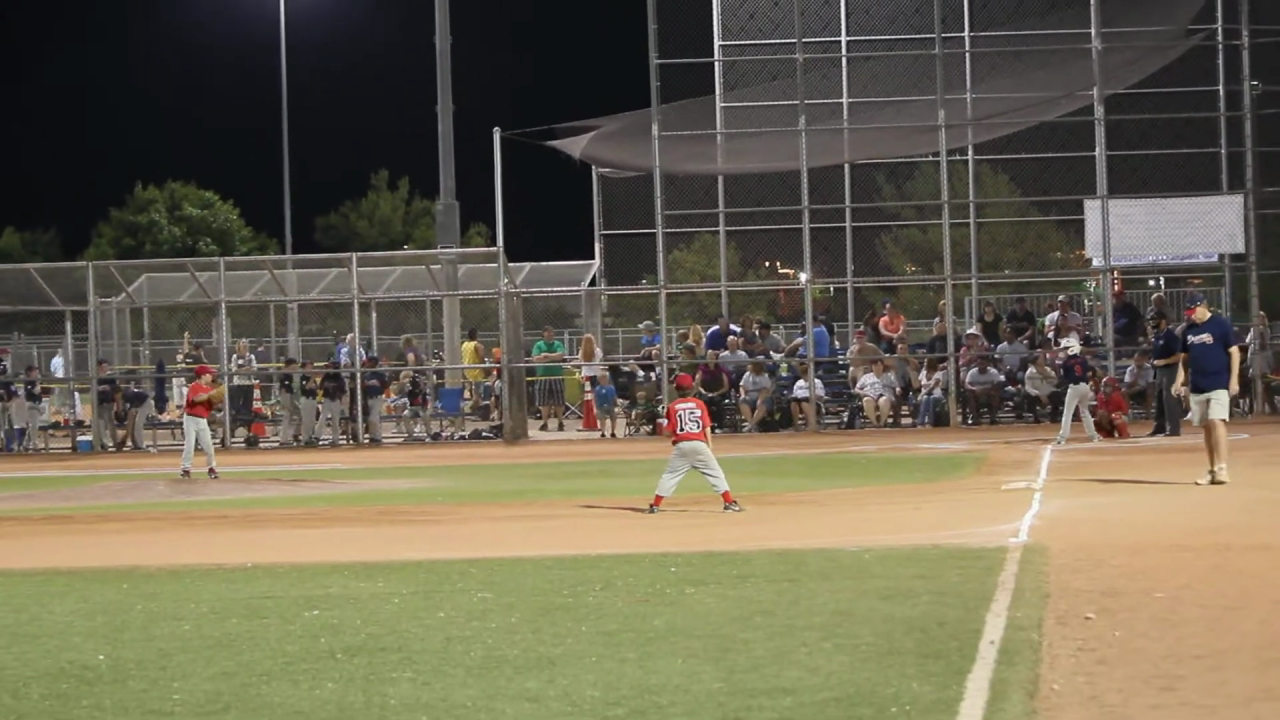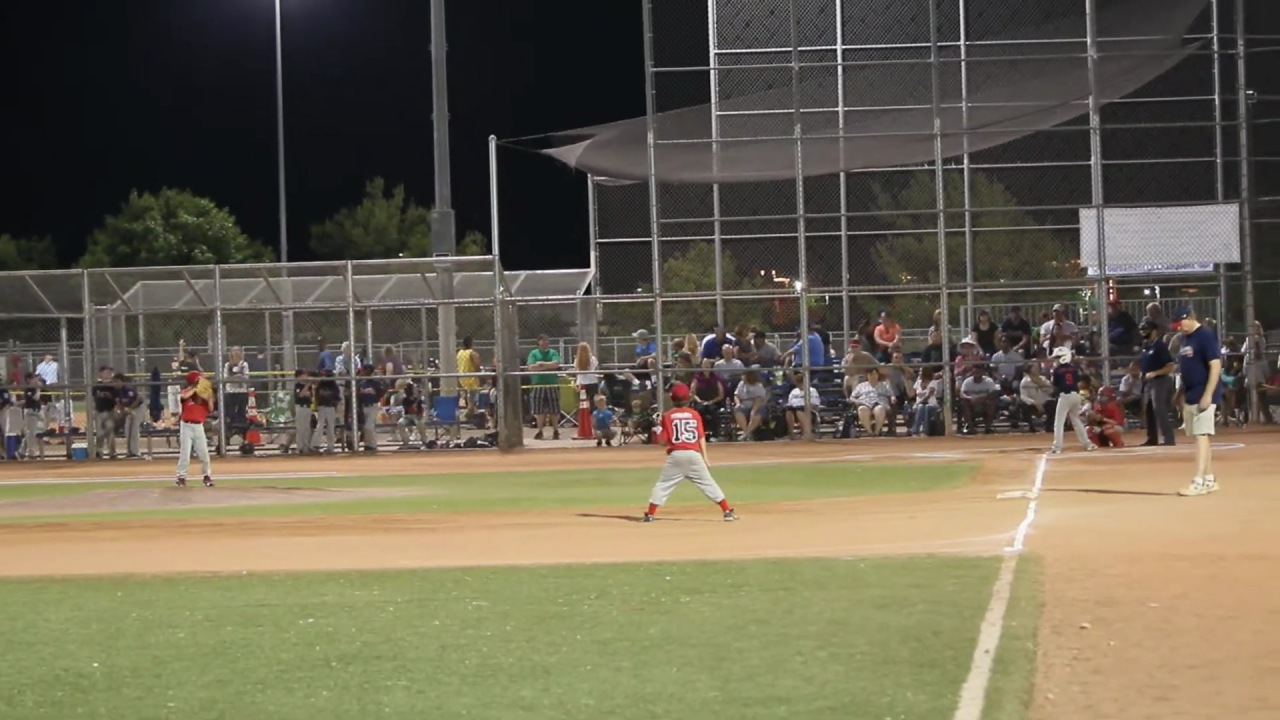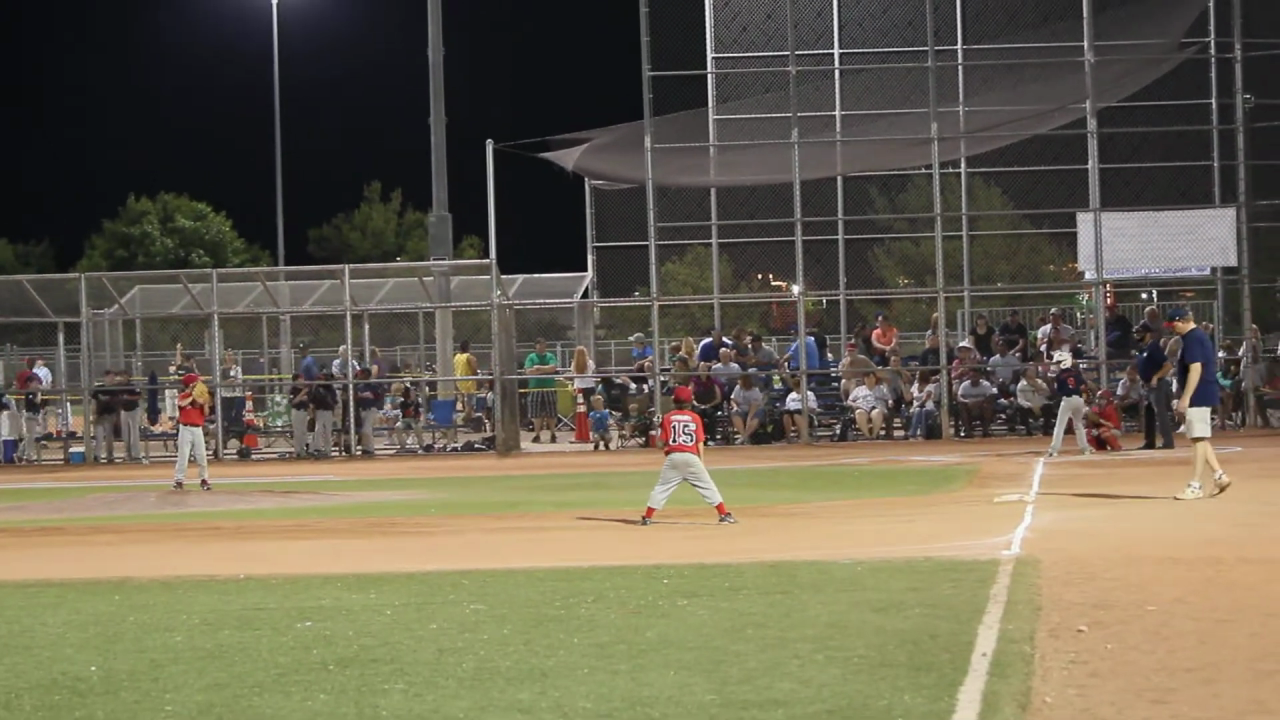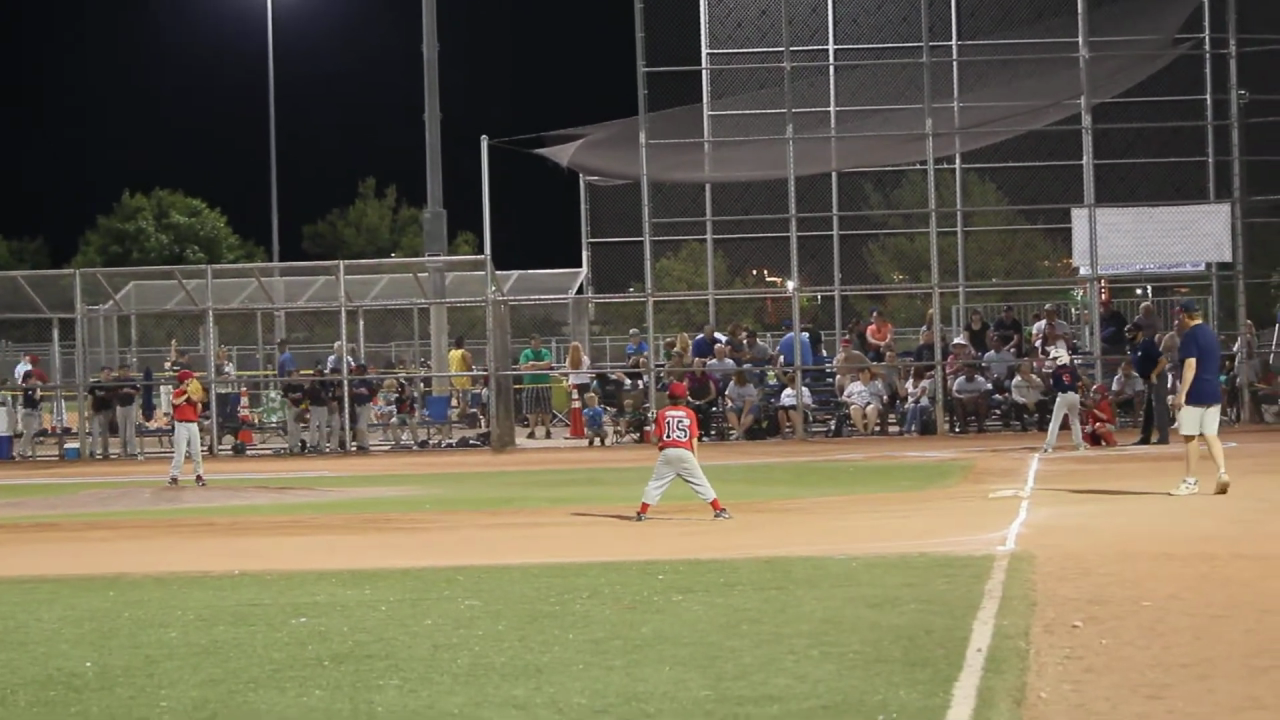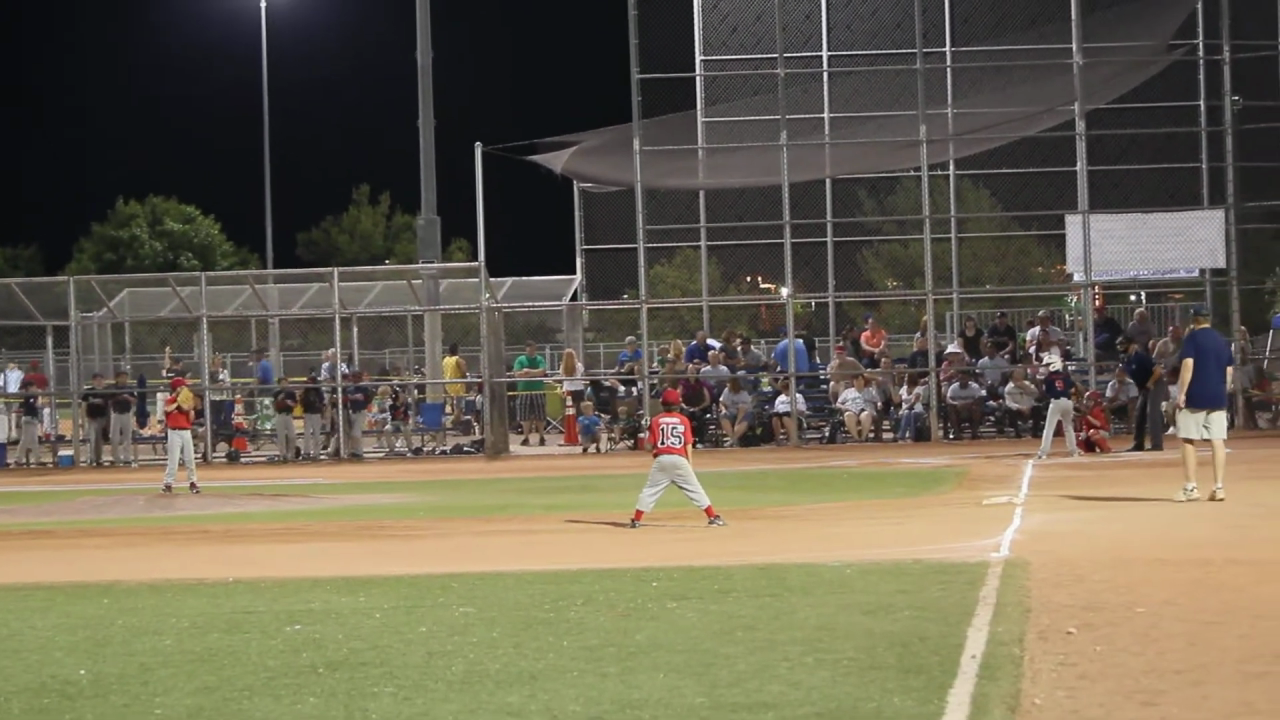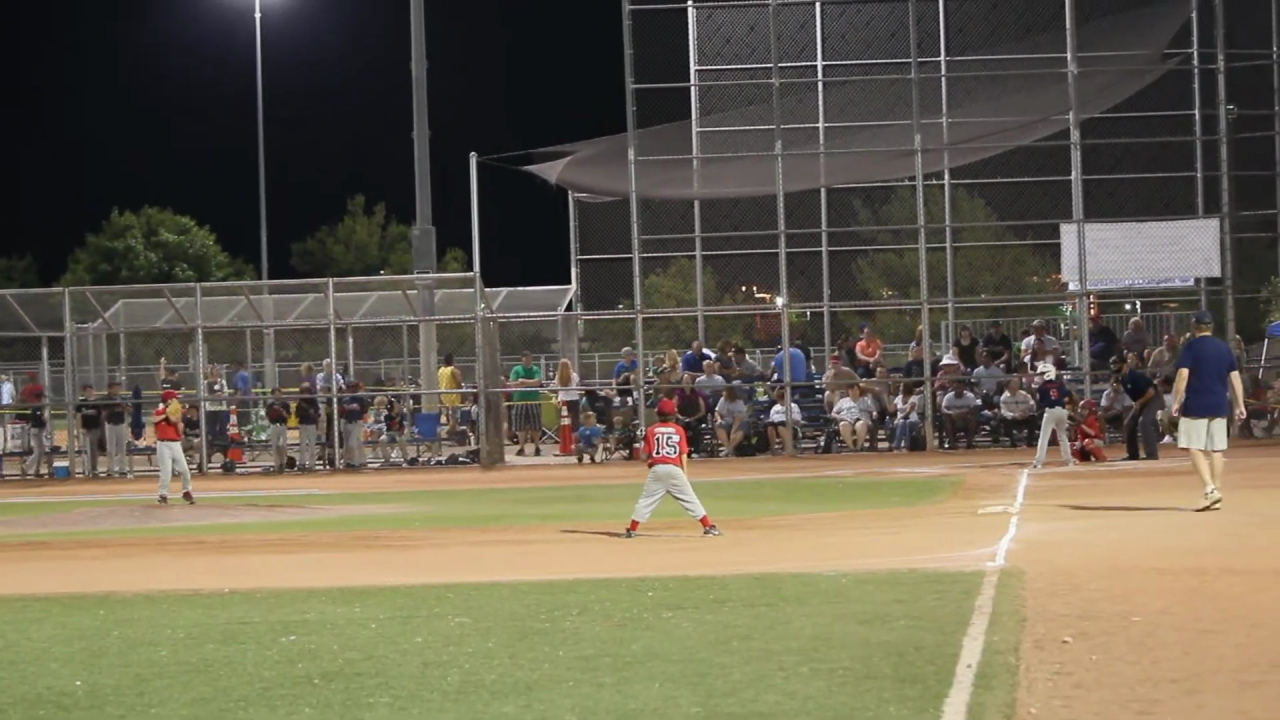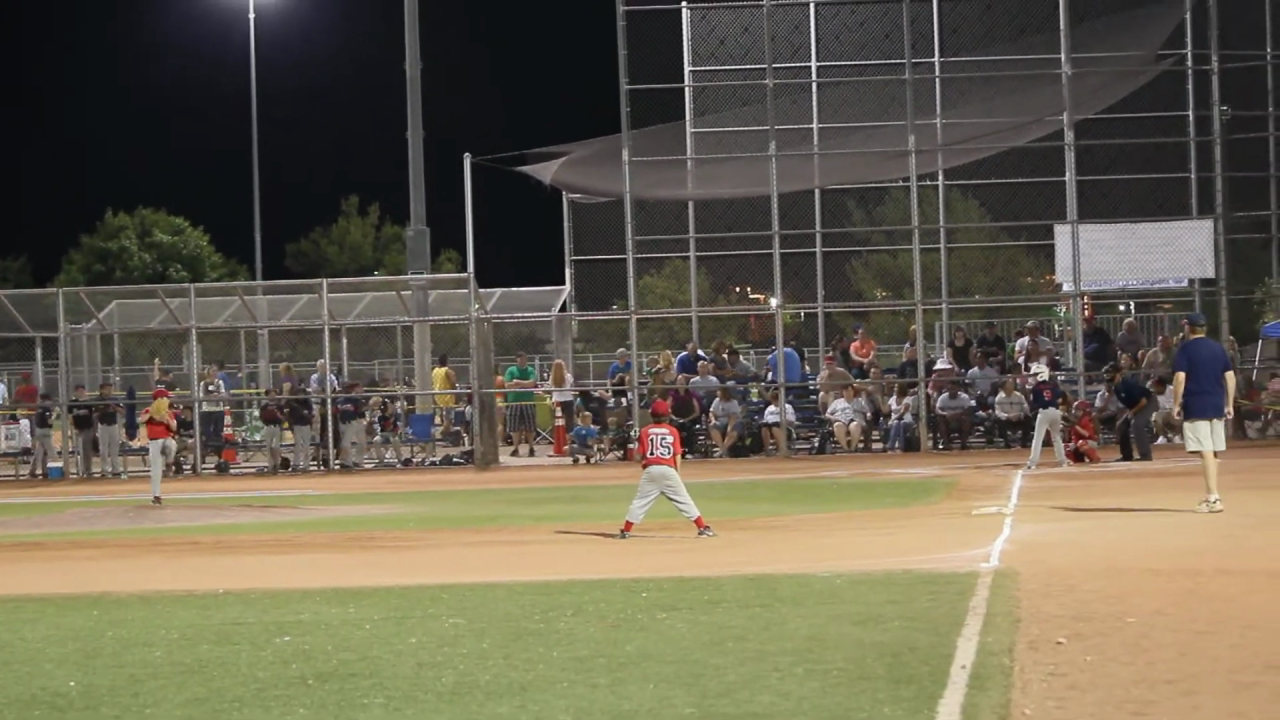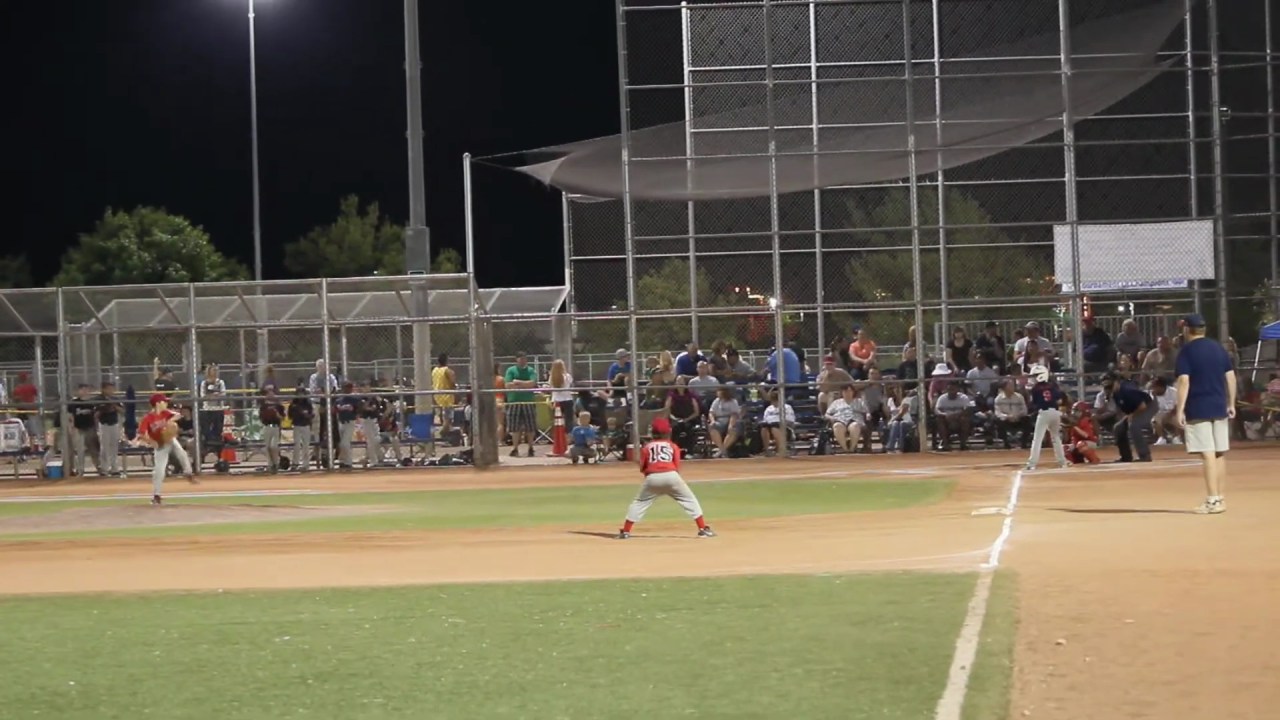
dt=0.3s
person 1, frame 1
left shoulder: (1221, 324)
right shoulder: (1189, 330)
left elbow: (1235, 353)
right elbow: (1185, 358)
left wrist: (1234, 380)
right wrist: (1180, 380)
left hip: (1219, 385)
right hip: (1197, 387)
left knee: (1217, 422)
right knee: (1207, 428)
left ankle: (1222, 468)
right ankle: (1215, 471)
person 1, frame 2
left shoulder: (1206, 336)
right shoulder: (1185, 339)
left elbow: (1216, 366)
left wrist: (1208, 394)
right wrist: (1180, 393)
left hip: (1204, 396)
right hip: (1191, 396)
left knee: (1201, 436)
right knee: (1200, 437)
left ankle: (1198, 482)
right ankle: (1210, 480)
person 1, frame 3
left shoulder: (1192, 339)
right shoulder: (1199, 336)
left elbow: (1195, 370)
left wrist: (1185, 398)
left hip: (1198, 396)
right hip: (1207, 395)
left knee: (1199, 439)
right knee: (1202, 438)
left ankle: (1195, 486)
right ankle: (1219, 474)
person 1, frame 4
left shoulder: (1190, 335)
right shoulder: (1210, 333)
left elbow: (1191, 365)
left wrist: (1181, 393)
left hip: (1195, 392)
right hip: (1213, 392)
left knee: (1190, 436)
right knee: (1210, 434)
left ankle: (1190, 482)
right ankle: (1222, 472)
person 1, frame 5
left shoulder: (1192, 337)
right shoulder: (1222, 340)
left elbow: (1187, 365)
right elbow: (1229, 372)
left wrist: (1181, 393)
right wrist: (1223, 394)
left hip: (1195, 396)
right hip: (1218, 397)
left knee: (1188, 440)
right knee: (1217, 441)
left ankle: (1190, 487)
right ankle: (1218, 488)
person 1, frame 6
left shoulder: (1191, 346)
right shoulder: (1224, 347)
left elbow: (1183, 375)
right elbow: (1235, 377)
left wrist: (1176, 401)
right wrist: (1240, 404)
left hip: (1196, 405)
right hip: (1220, 405)
left knee: (1195, 449)
right knee: (1217, 451)
left ankle: (1210, 489)
right ankle: (1215, 494)
person 1, frame 7
left shoulder: (1185, 349)
right shoulder: (1218, 348)
left elbow: (1180, 378)
right elbow: (1230, 377)
left wrist: (1176, 404)
right wrist: (1229, 404)
left hip: (1195, 407)
right hip: (1217, 406)
left knee: (1206, 453)
right knee: (1213, 453)
left ankle: (1214, 499)
right ankle: (1211, 497)
person 1, frame 8
left shoulder: (1186, 351)
right shoulder: (1218, 348)
left elbow: (1184, 381)
right elbow: (1231, 377)
left wrist: (1180, 410)
right wrist: (1231, 403)
left hip: (1198, 409)
right hip: (1219, 407)
left knee: (1208, 453)
right knee: (1219, 453)
left ankle: (1213, 500)
right ankle: (1219, 498)
